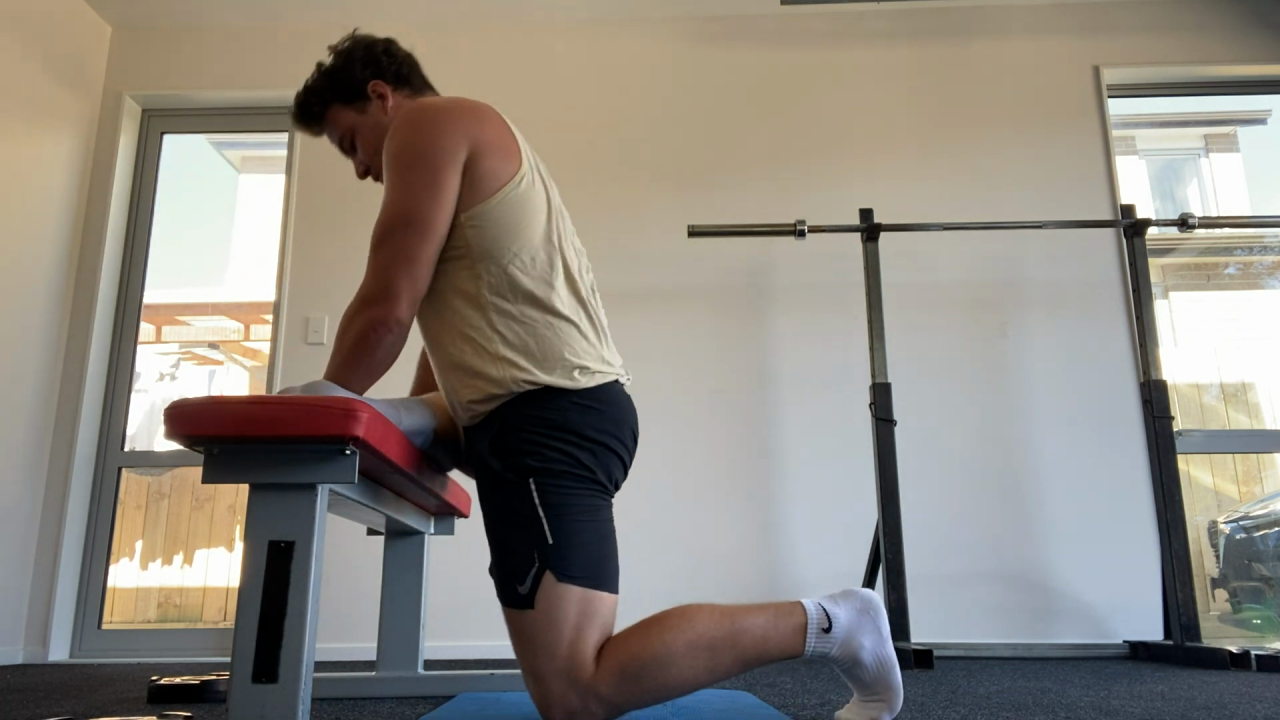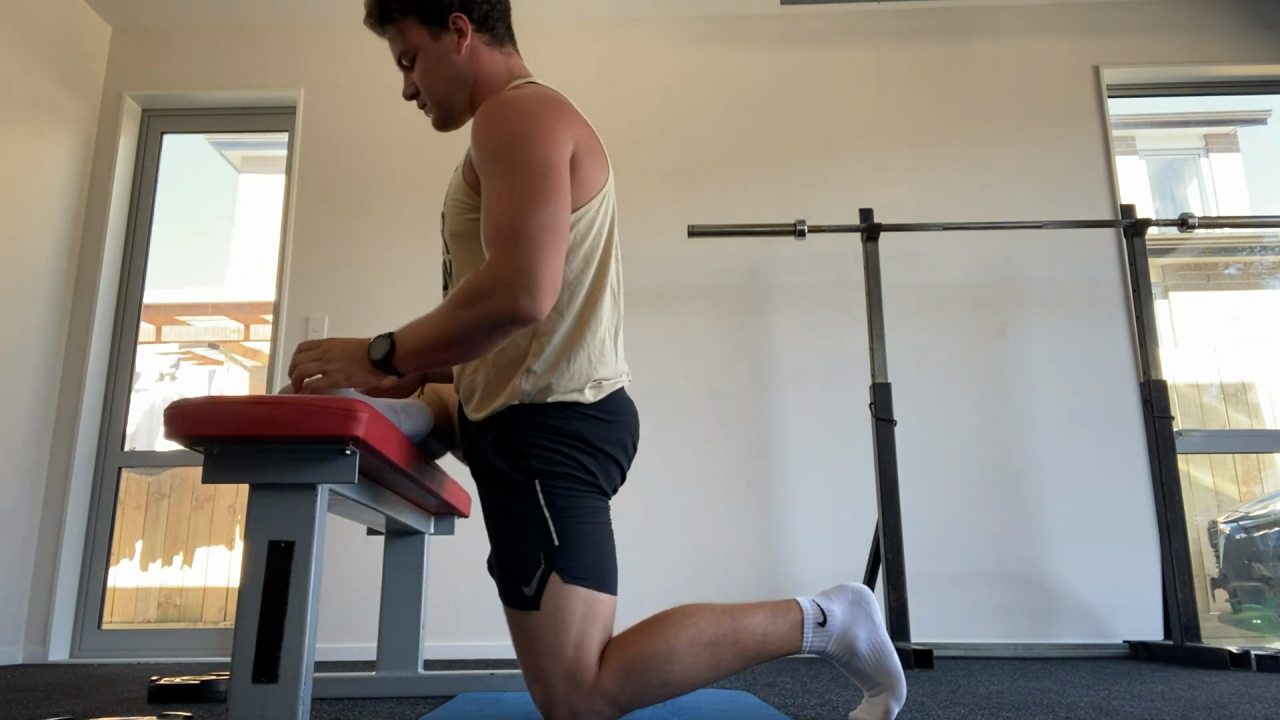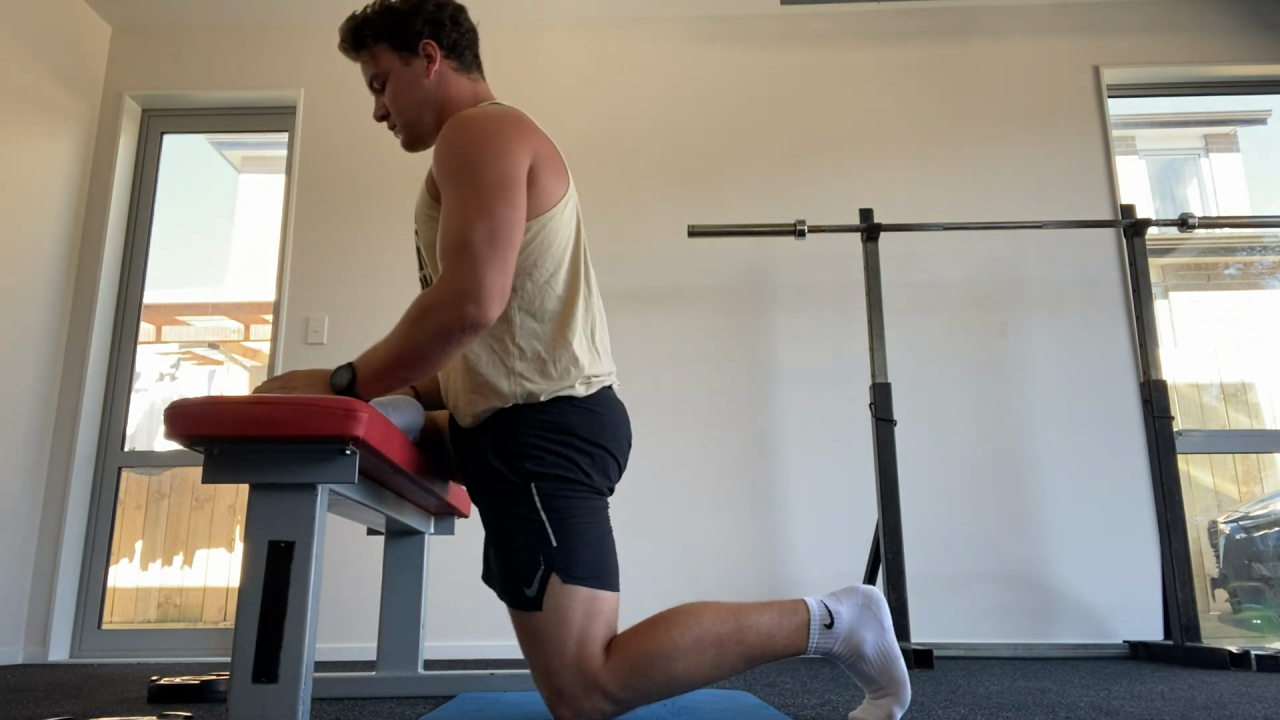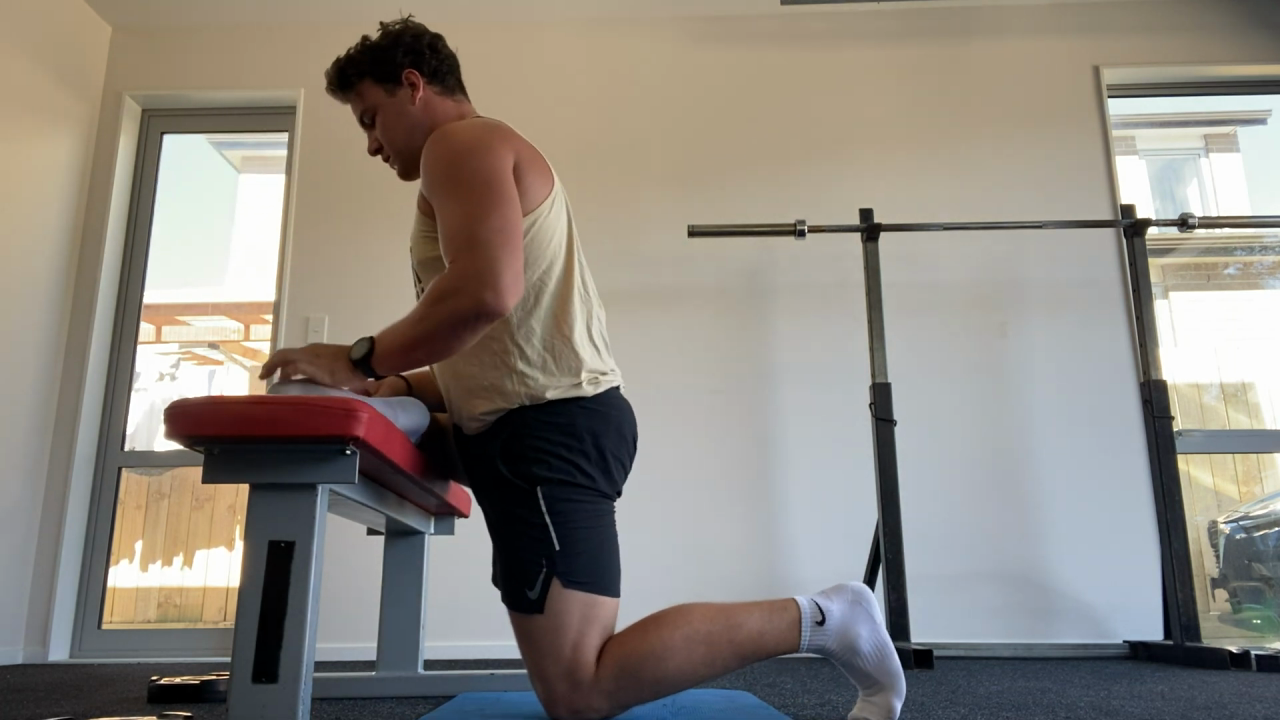
dt=0.5s
person 1, frame 1
left shoulder: (430, 125)
right shoulder: (476, 145)
left elbow: (389, 304)
left wrist: (325, 402)
right wrist: (380, 421)
left hip: (549, 421)
right hip: (553, 411)
left ankle: (825, 622)
person 1, frame 2
left shoulder: (519, 115)
right shoulder: (522, 123)
left elbow: (520, 295)
left wrist: (382, 356)
right wrist: (405, 372)
left hip: (548, 425)
right hip: (543, 414)
left ankle: (819, 619)
person 1, frame 3
left shoulder: (478, 132)
right shoulder: (497, 146)
left elbow: (471, 304)
left wrist: (345, 385)
right wrist: (399, 393)
left hip: (543, 428)
right hip: (545, 421)
left ankle: (829, 621)
person 1, frame 4
left shoulder: (462, 143)
right shoulder: (485, 160)
left elbow: (486, 292)
left wrist: (361, 360)
right wrist: (396, 386)
left hip: (549, 429)
right hip: (548, 423)
left ankle: (819, 620)
